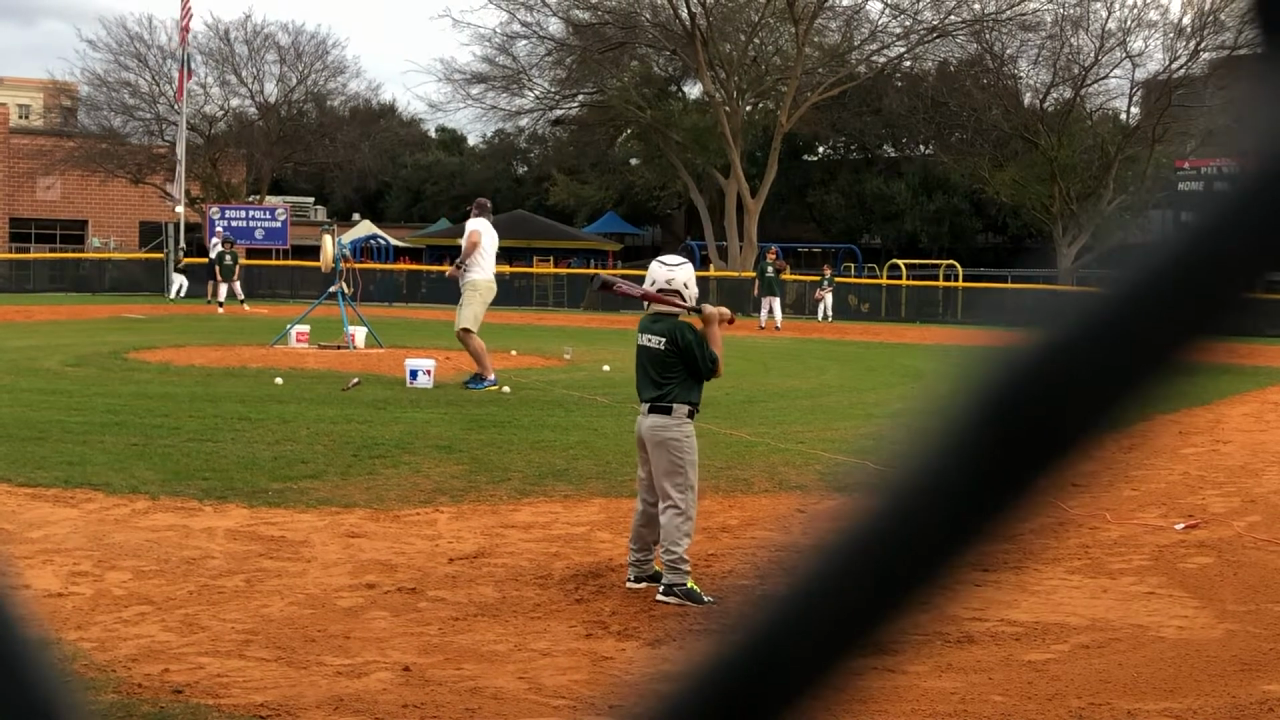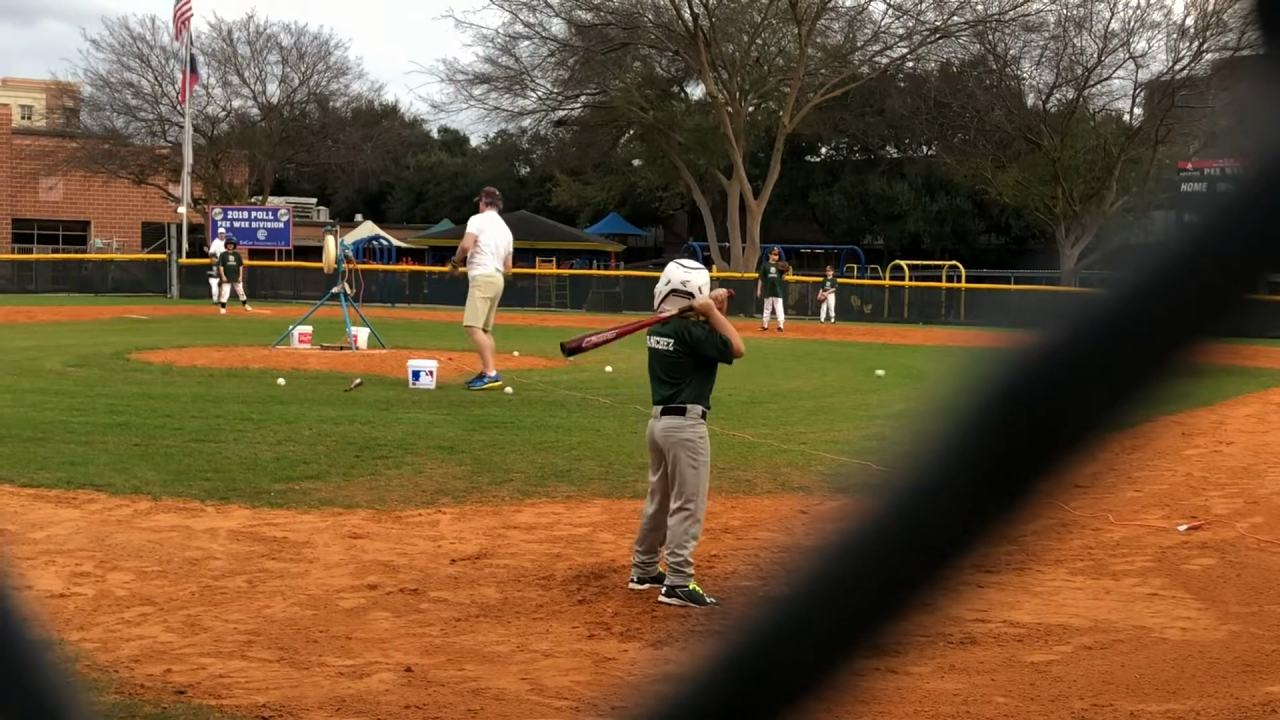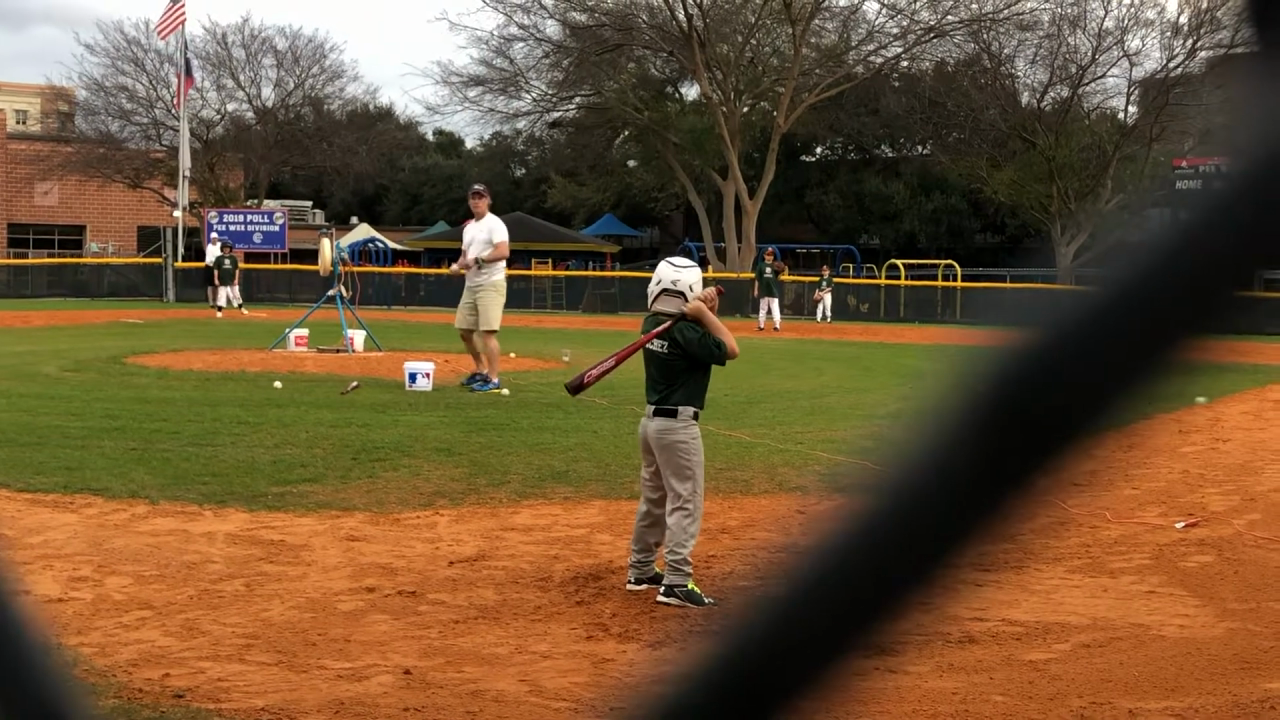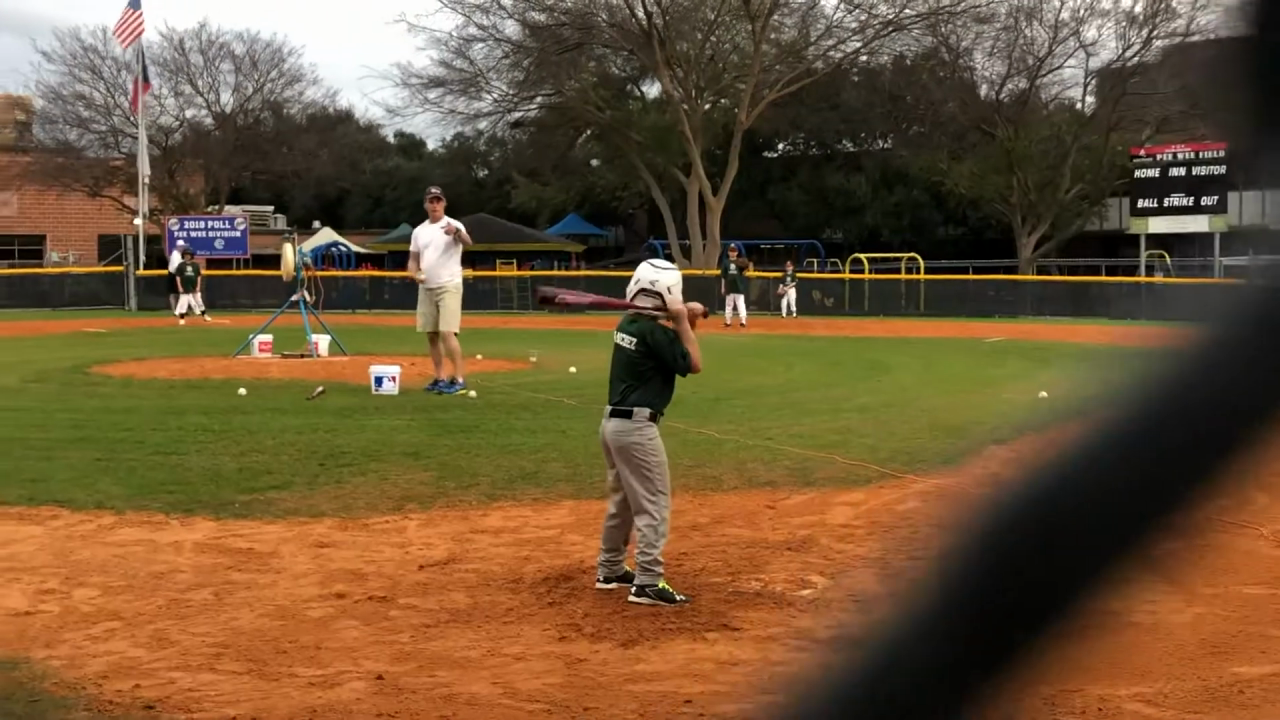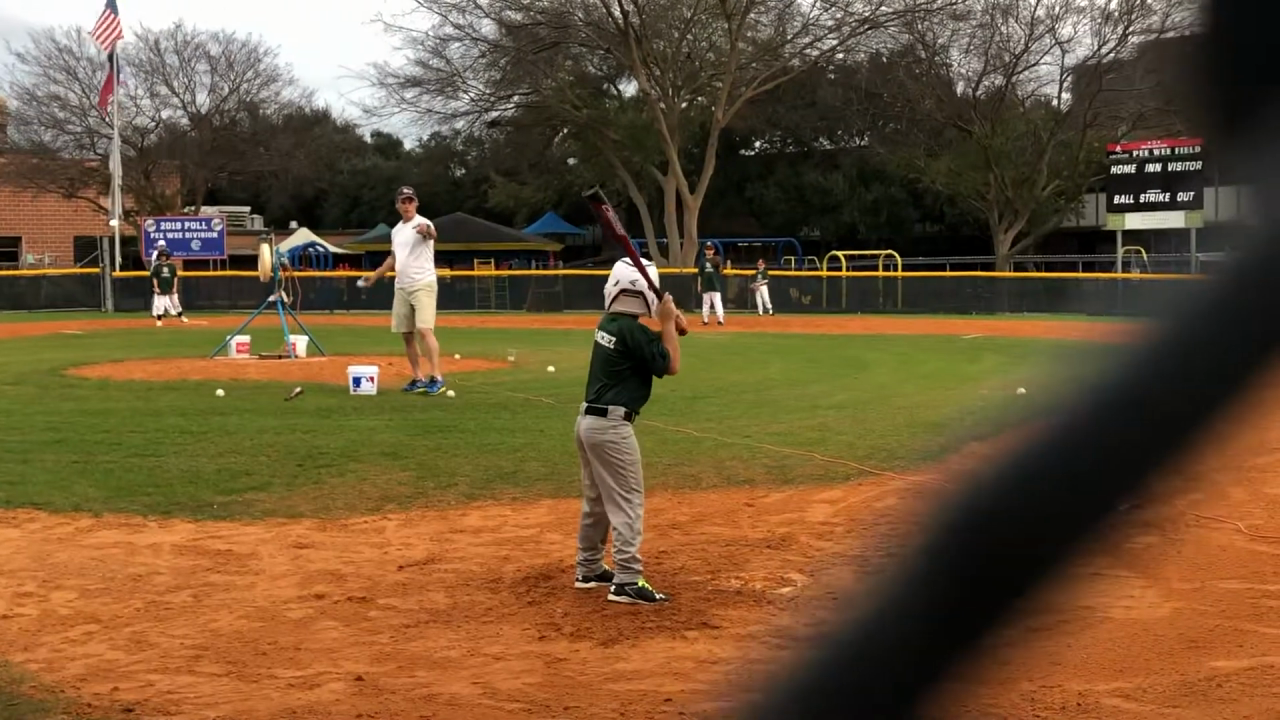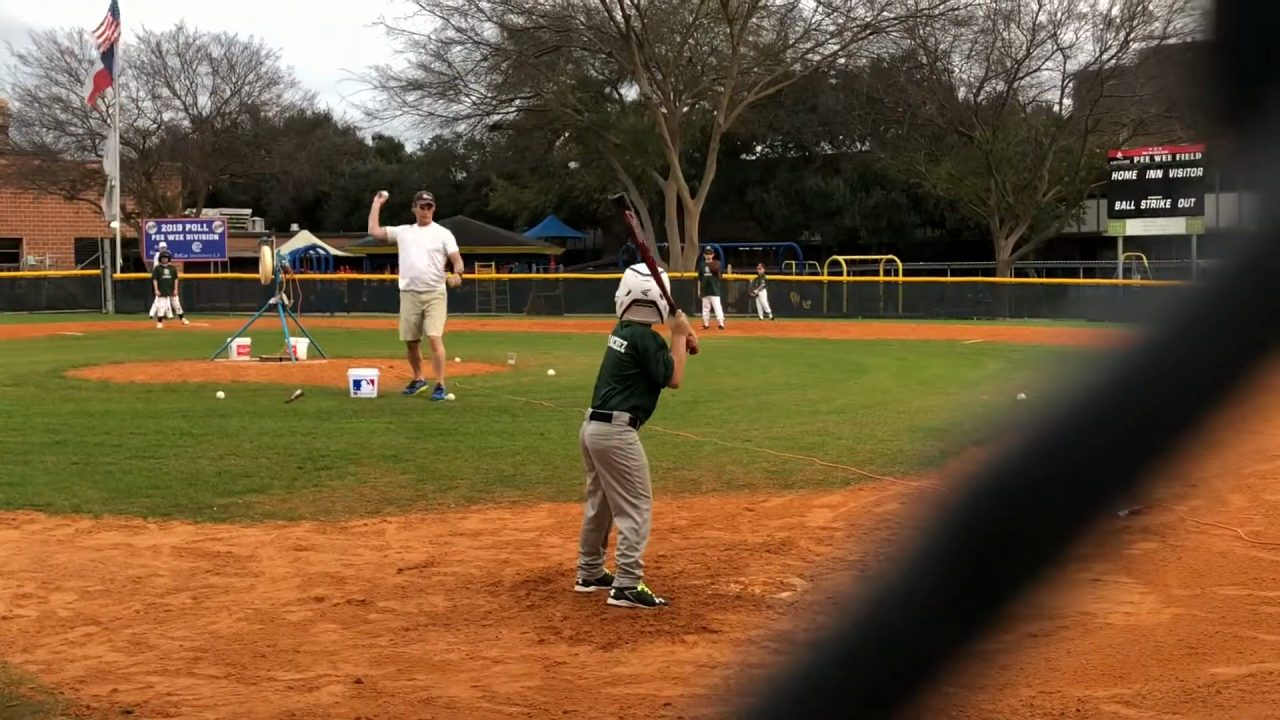
dt=0.5s
person 1, frame 1
left shoulder: (647, 323)
right shoulder: (681, 329)
right elbow: (714, 368)
left wrist: (712, 322)
right wrist: (712, 325)
left hip: (647, 419)
right hip: (672, 423)
left knee: (650, 497)
right knee: (678, 501)
left ankle: (640, 569)
right ankle: (675, 582)
person 1, frame 2
left shoulder: (657, 326)
right shoulder: (689, 329)
left elbow: (706, 338)
right elbow: (736, 349)
left wrist: (715, 311)
right wrist: (712, 313)
left hip: (659, 421)
right hip: (686, 425)
left knee: (658, 499)
right knee: (687, 505)
left ankle: (644, 569)
right ankle: (677, 583)
person 1, frame 3
left shoulder: (651, 323)
right shoulder: (682, 331)
left elbow: (699, 339)
right elbow: (730, 350)
left wrist: (706, 312)
right wrist: (705, 314)
left hip: (652, 421)
right hip: (678, 426)
left knee: (653, 500)
right knee: (685, 503)
left ankle: (640, 571)
right ankle: (676, 583)
person 1, frame 4
left shoulder: (627, 323)
right shoulder: (654, 331)
left elbow: (670, 346)
right elbow: (694, 364)
left wrist: (687, 322)
right wrist: (682, 321)
left hip: (613, 422)
right hip: (636, 427)
left knee: (622, 501)
right knee: (653, 504)
left ankle: (610, 570)
right ankle: (648, 582)
person 1, frame 5
left shoulder: (608, 322)
right shoulder: (632, 330)
left elbow: (647, 351)
right elbow: (670, 366)
left wrist: (669, 326)
right wrist: (667, 322)
left hip: (588, 420)
right hip: (611, 425)
left knee: (596, 500)
right knee: (627, 502)
left ankle: (589, 569)
right ankle: (626, 581)
person 1, frame 6
left shoulder: (622, 329)
right shoulder: (646, 337)
left elbow: (657, 365)
right elbow: (673, 379)
left wrist: (680, 344)
right wrist: (678, 336)
left hip: (593, 426)
right hip: (616, 431)
left knee: (599, 504)
right knee: (635, 508)
left ankle: (589, 573)
right ankle: (626, 586)
person 2, frame 1
left shoulder: (476, 224)
right shoulder: (491, 232)
left elbow: (474, 240)
left wrist: (458, 264)
left hip: (478, 285)
right hip: (475, 285)
left knee: (466, 332)
right knee: (461, 331)
left ankle: (490, 377)
right ankle: (482, 371)
person 2, frame 2
left shoulder: (478, 219)
right shoulder: (505, 229)
left elbow: (466, 245)
right elbow: (508, 266)
left wrist: (454, 262)
left hip: (482, 278)
right hip: (497, 280)
left knee: (473, 327)
right knee: (484, 329)
left ankle: (491, 373)
right ankle: (488, 373)
person 2, frame 3
left shoulder: (495, 223)
right shoulder: (468, 227)
left elbow: (504, 252)
left wrist: (478, 260)
right wrist: (458, 265)
left hip: (491, 284)
right hip: (471, 286)
left knee: (487, 332)
right knee: (464, 330)
left ankle: (493, 380)
right ankle: (480, 371)
person 2, frame 4
left shoulder: (454, 225)
right shoulder: (419, 231)
left elbow: (468, 241)
right elbow: (413, 260)
left wrist: (457, 232)
right wrist: (415, 273)
left hip: (449, 287)
right hip: (426, 289)
left knee: (447, 333)
right knee: (431, 336)
left ankle: (459, 380)
right ankle: (440, 378)
person 2, frame 5
left shoulder: (422, 224)
right shoulder: (396, 230)
left elbow: (431, 234)
left wrist: (425, 229)
right wrist: (375, 275)
left hip: (424, 286)
right hip: (401, 288)
left knee: (425, 330)
right knee: (408, 335)
left ankle: (437, 378)
right ankle: (419, 378)
person 2, frame 6
left shoulder: (442, 233)
right shoulder: (403, 231)
left elbow: (457, 260)
right elbow: (373, 231)
left wrist: (457, 273)
right wrist: (376, 204)
left hip: (435, 294)
right hip: (409, 295)
left knee: (434, 338)
right knee: (411, 341)
left ankle: (440, 385)
right ankle: (418, 379)
